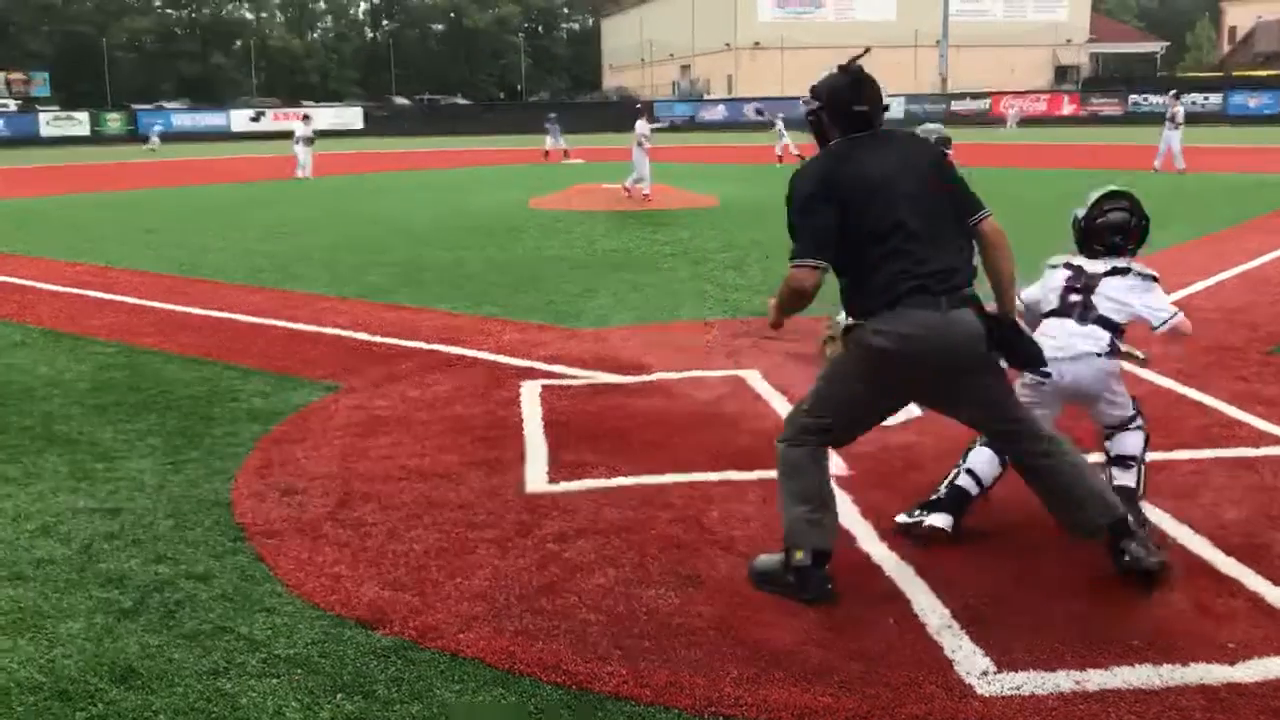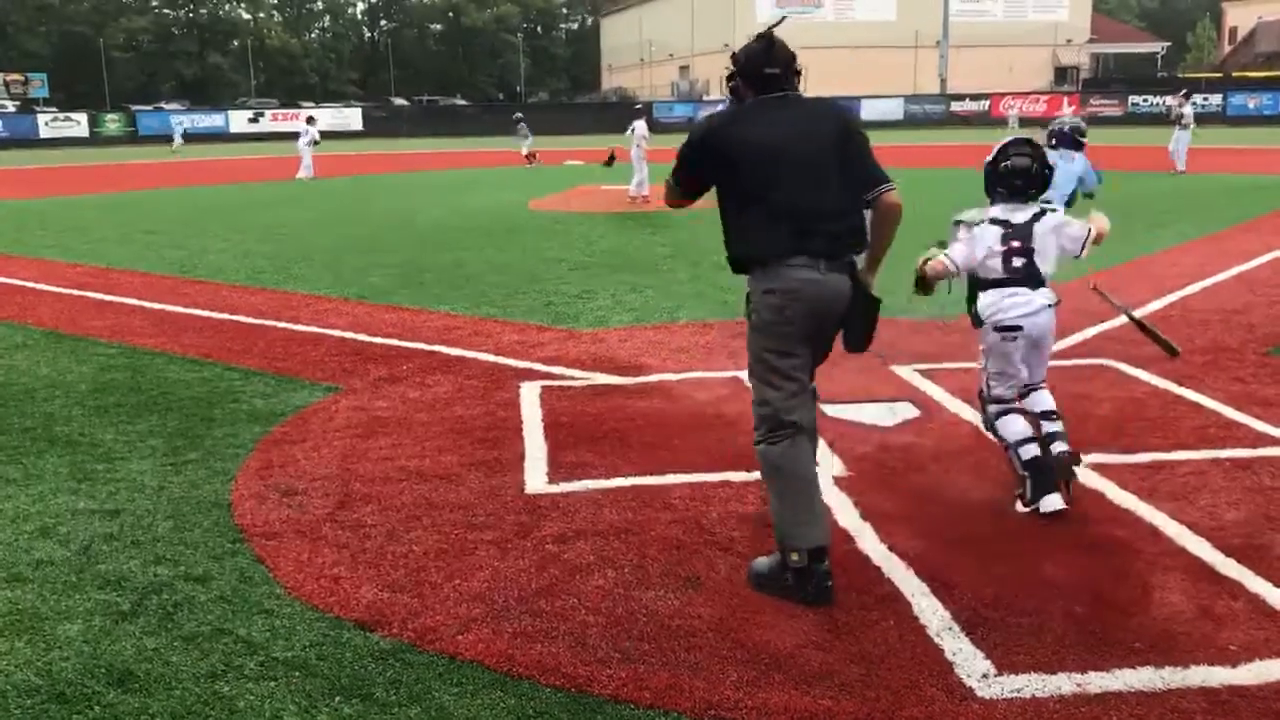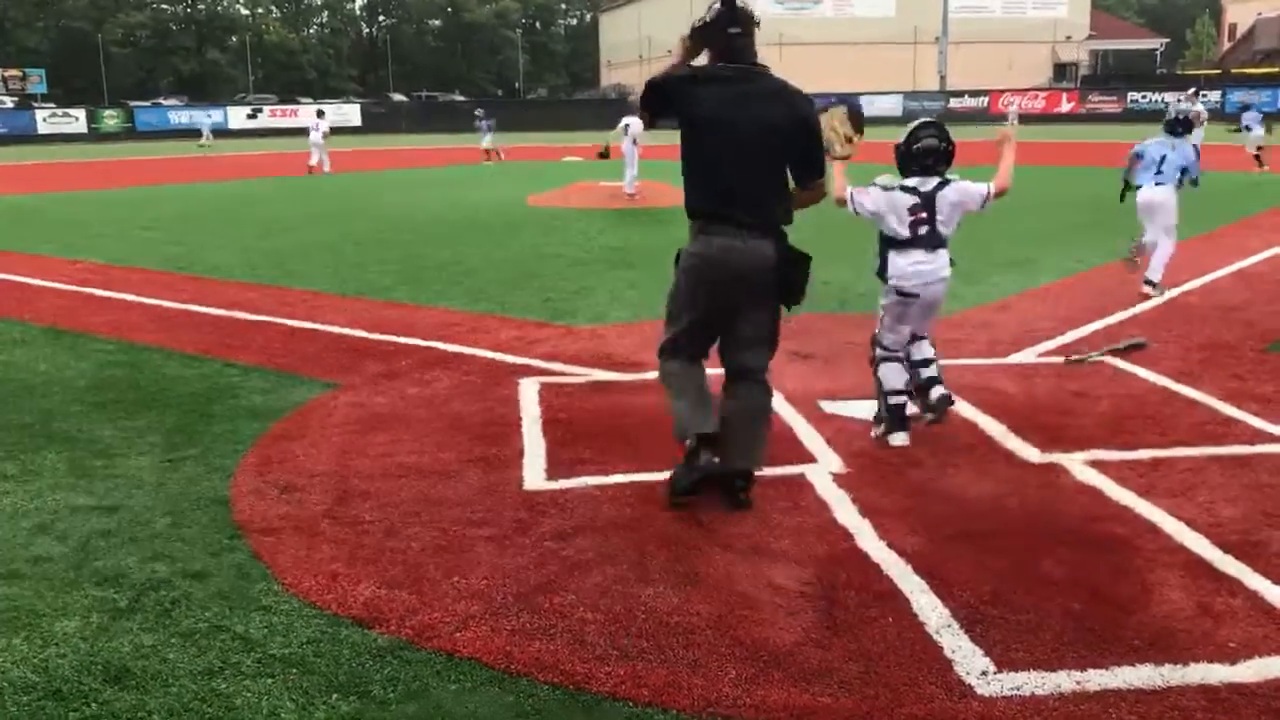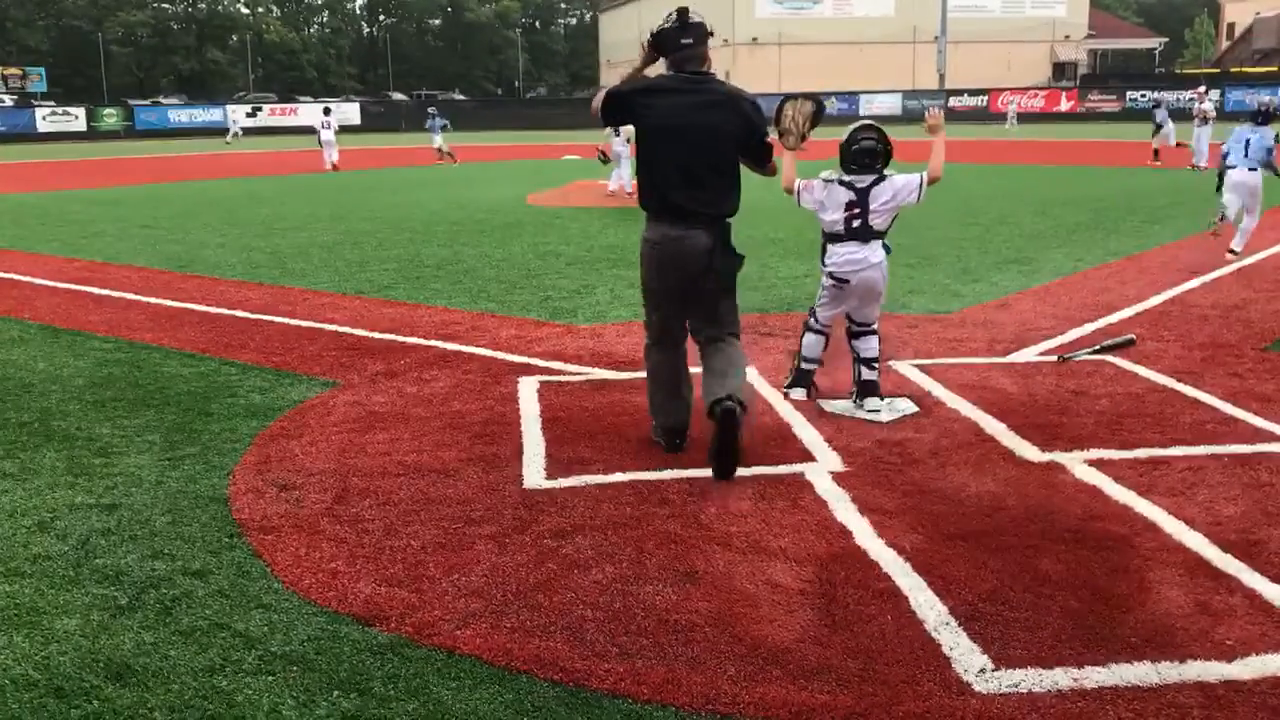
dt=0.4s
person 1, frame 1
left shoulder: (817, 176)
right shoulder: (923, 151)
left elbow: (806, 279)
right elbow: (989, 231)
left wrist: (779, 311)
right wrist: (1007, 316)
left hip: (892, 332)
right hip: (961, 325)
left knee: (802, 434)
right knee: (1021, 433)
left ankle: (805, 564)
right ankle: (1124, 538)
person 1, frame 2
left shoulder: (720, 129)
right shoulder: (836, 118)
left elbow: (675, 197)
right elbow: (889, 202)
right wrist: (868, 273)
left hip: (780, 284)
right hip: (839, 281)
left knee: (781, 420)
right knee: (795, 392)
left ankle: (805, 561)
right ankle: (799, 508)
person 1, frame 3
left shoulder: (690, 86)
right shoulder: (793, 102)
left elbow: (642, 107)
right elbow: (814, 189)
left wrist: (683, 58)
left hip: (710, 244)
right hip: (768, 249)
left knee: (680, 352)
right knee: (750, 366)
left ankle: (701, 447)
right ankle: (738, 474)
person 1, frame 4
left shoulder: (645, 95)
right shoulder: (739, 104)
left elbow: (599, 107)
right elbow: (767, 167)
left wrist: (641, 65)
left hip: (663, 234)
right hip: (713, 238)
left knee: (664, 336)
right knee: (720, 333)
left ankle: (671, 428)
right ankle: (727, 402)
person 2, frame 1
left shoulder: (1060, 270)
right shoulder: (1137, 281)
left elbow: (1018, 308)
right elbow: (1182, 327)
left hip: (1044, 362)
right hip: (1094, 365)
right knee: (1127, 427)
left ankle: (944, 508)
right ankle: (1123, 508)
person 2, frame 2
left shoulder: (980, 227)
right shoulder: (1052, 220)
left elbow: (940, 268)
right elbow: (1097, 233)
left wrist: (924, 267)
right wrist: (1098, 220)
left hip: (1003, 321)
right hip: (1042, 316)
left knee: (1001, 403)
right knee: (1032, 386)
left ankle: (1042, 485)
right ankle: (1057, 445)
person 2, frame 3
left shoulder: (888, 193)
right shoulder: (954, 190)
left elbow: (840, 195)
right elbow: (1001, 186)
left wrist: (837, 159)
right wrist: (1008, 147)
left hip: (903, 281)
right hip: (938, 278)
left knee: (888, 348)
right knee: (916, 336)
left ankle: (895, 423)
right ankle: (933, 390)
person 2, frame 4
left shoulder: (828, 186)
right shoulder: (892, 186)
left elbow: (788, 185)
right elbow: (934, 175)
left wrist: (789, 149)
right wrist: (937, 135)
left hip: (839, 267)
right hip: (874, 266)
left knee: (819, 322)
right knee: (865, 326)
left ankle: (801, 383)
right ankle: (870, 392)
